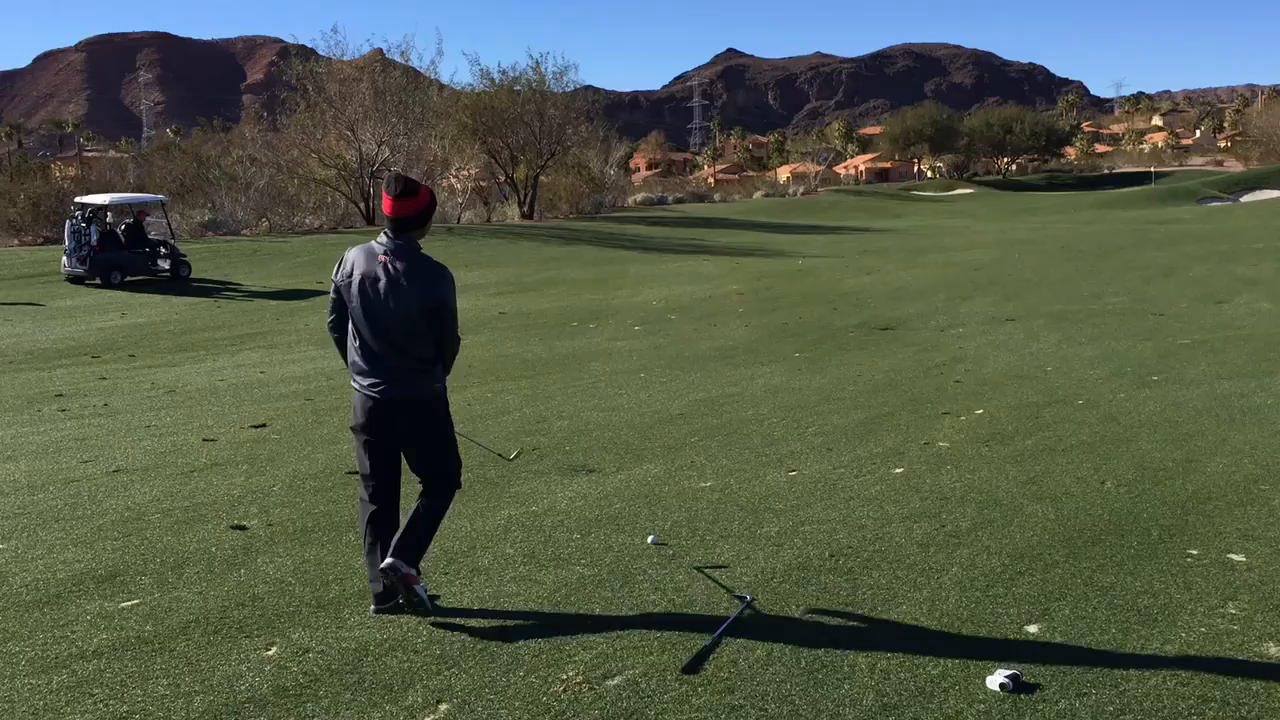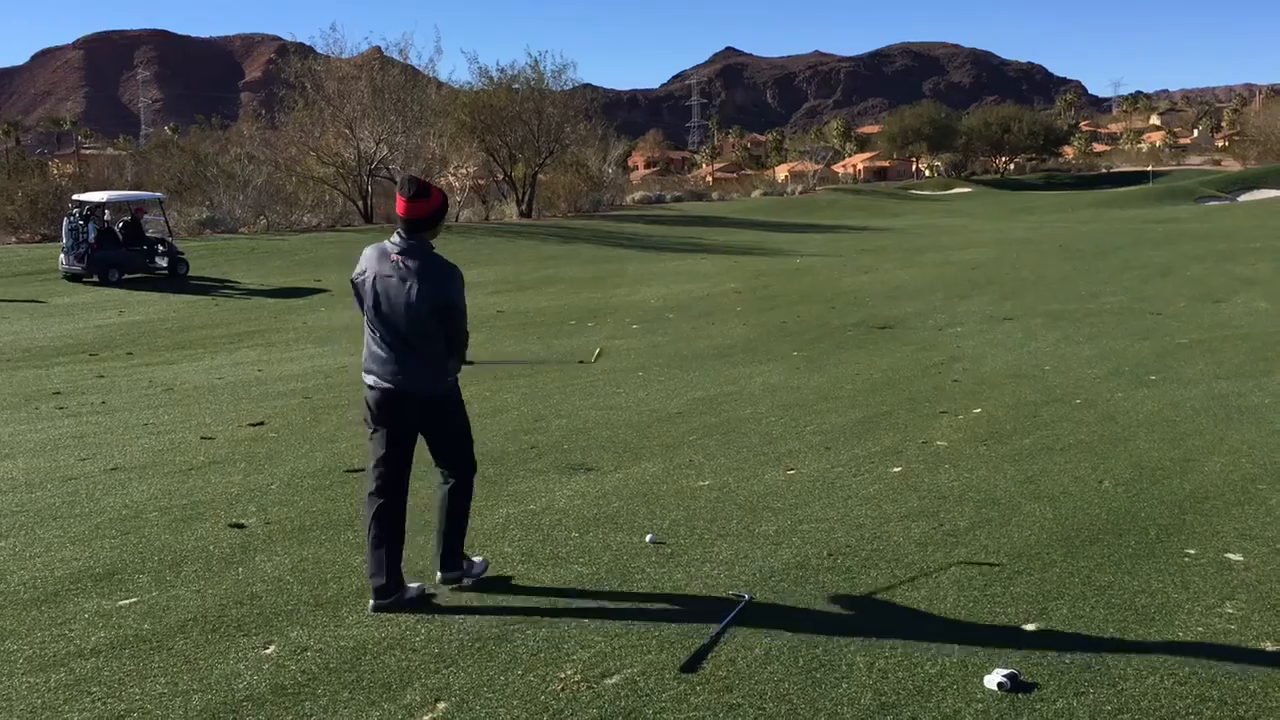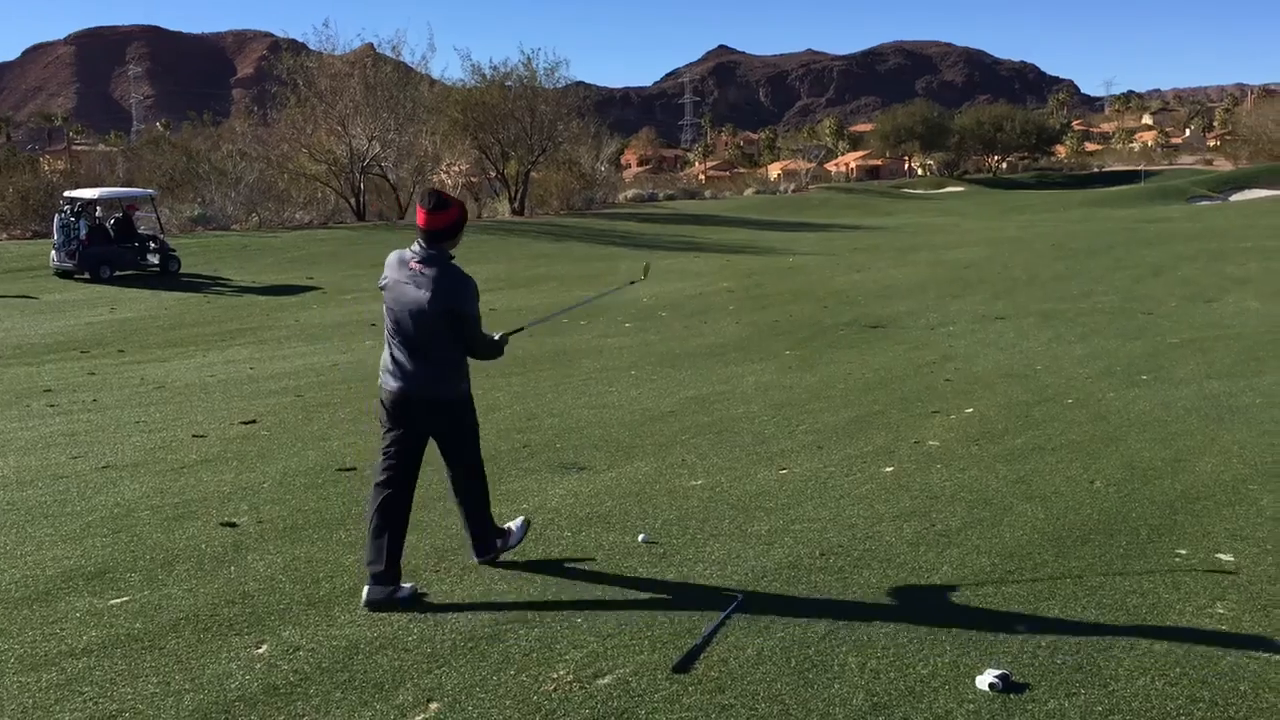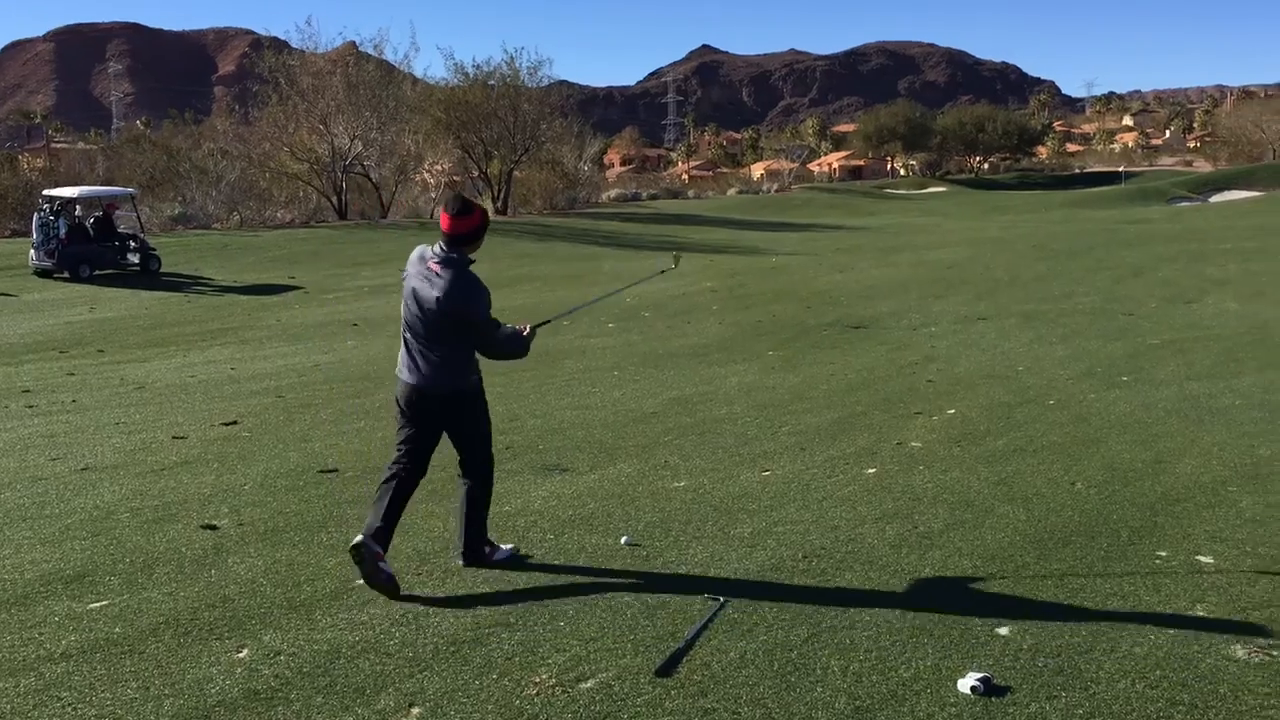
dt=0.2s
person 1, frame 1
left shoulder: (351, 262)
right shoulder: (434, 276)
left elbow: (336, 325)
right elbow: (448, 344)
left hip: (369, 398)
right hip: (421, 399)
left knee: (377, 495)
right knee: (441, 483)
left ankle: (385, 590)
right ankle: (401, 557)
person 1, frame 2
left shoulder: (366, 261)
right shoulder: (444, 275)
right elbow: (456, 341)
right wrist: (449, 361)
left hip: (381, 390)
right hip: (432, 392)
left knee: (385, 487)
right knee: (458, 472)
left ankle: (386, 587)
right ankle: (452, 564)
person 1, frame 3
left shoulder: (394, 264)
right shoulder: (457, 284)
right elbow: (475, 346)
left wrist: (485, 340)
right wrist: (497, 344)
left hip: (397, 392)
right hip: (446, 396)
left knee: (393, 482)
right knee: (467, 475)
left ankle: (382, 580)
right ankle: (488, 543)
person 1, frame 4
left shoulder: (417, 258)
right shoulder: (468, 288)
right elbow: (488, 344)
left wrist: (509, 333)
right wrist: (521, 342)
left hip: (413, 384)
right hip: (456, 390)
left knee: (406, 465)
right knee: (476, 467)
left ankle: (373, 539)
right ankle: (476, 548)
